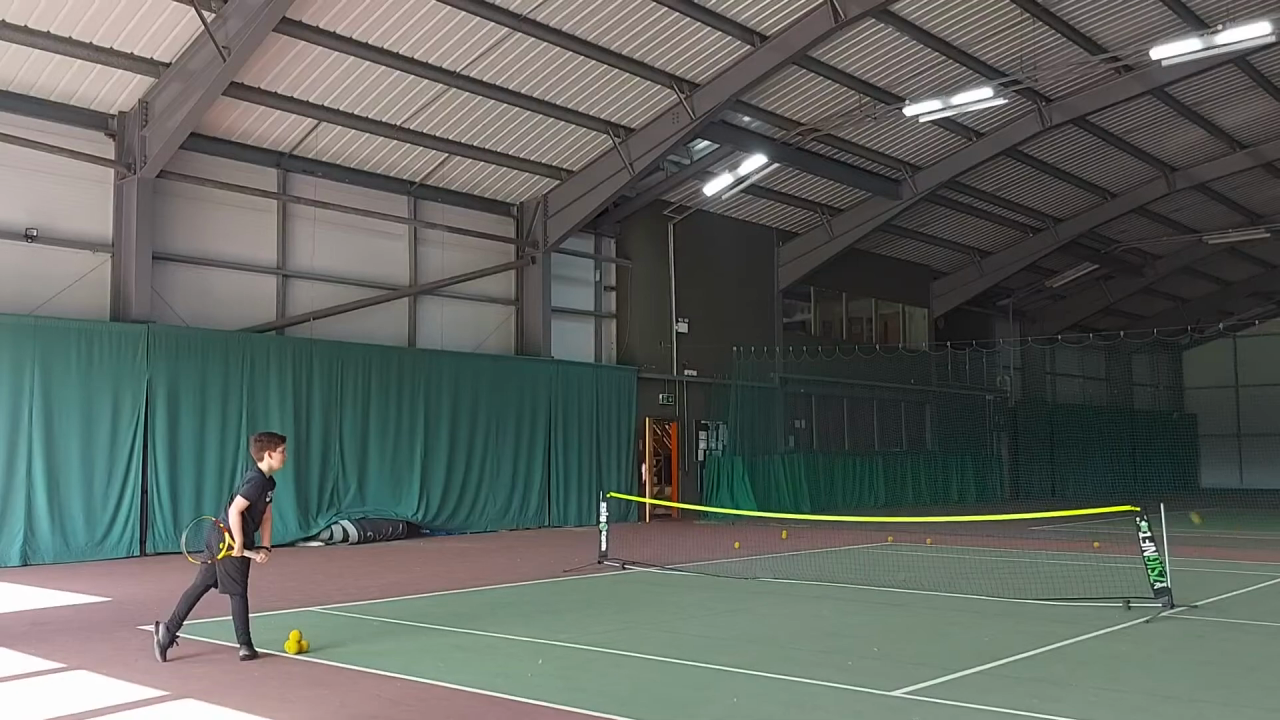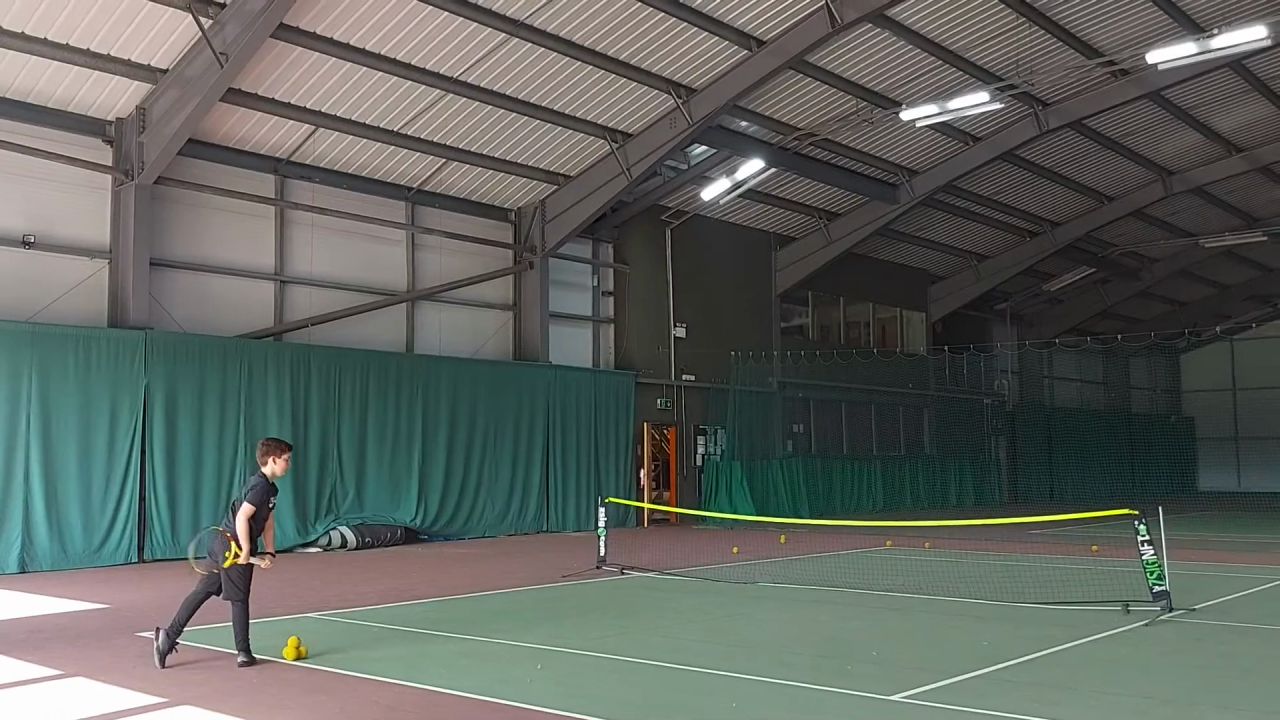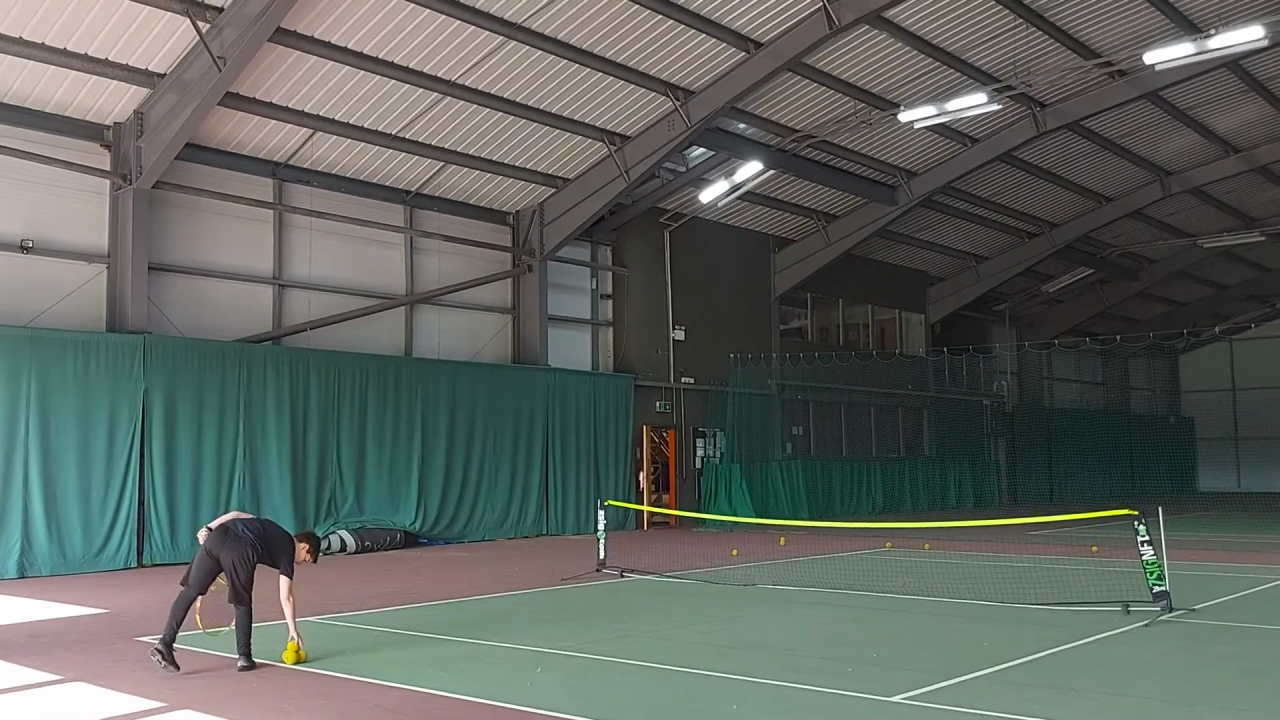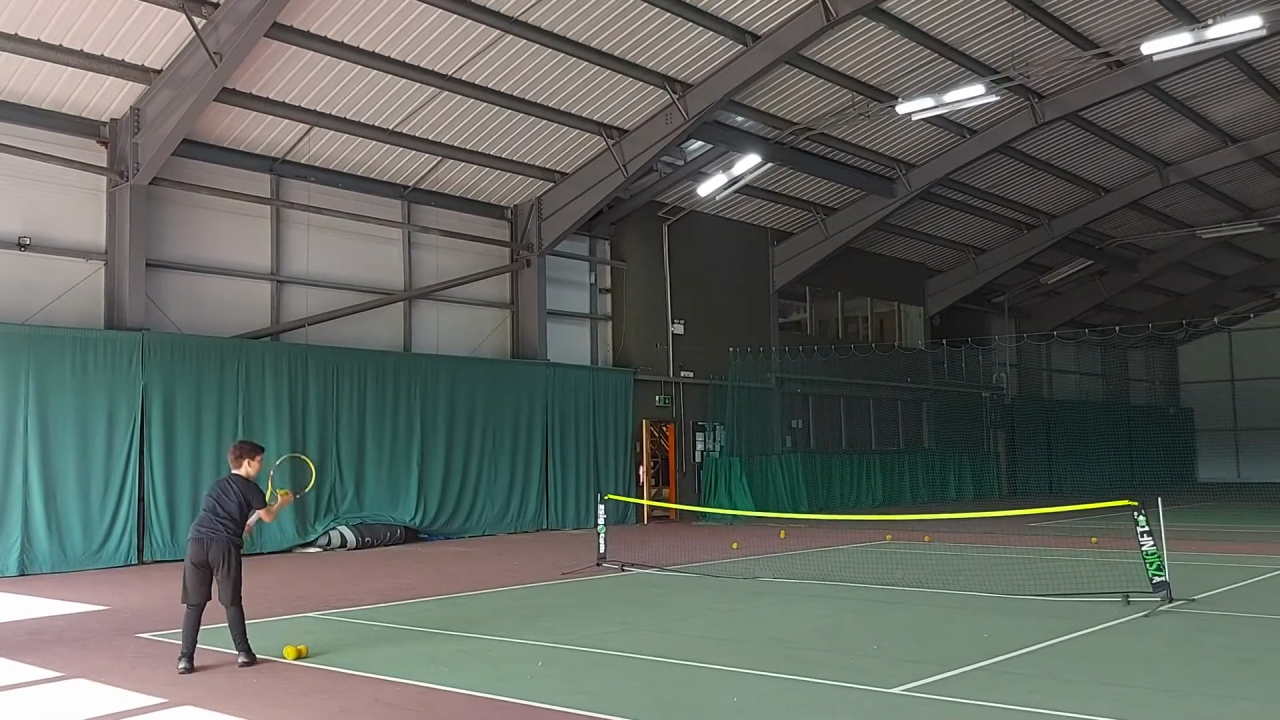
dt=1s
person 1, frame 1
left shoulder: (268, 482)
right shoulder: (256, 481)
left elbow: (266, 516)
right elbow: (234, 510)
left wrist: (265, 547)
right wrist: (239, 543)
right hip: (229, 540)
left knee: (200, 586)
right knee: (238, 593)
left ankle: (169, 630)
right ankle: (245, 646)
person 1, frame 2
left shoulder: (270, 488)
right shoulder: (262, 486)
left elbow: (267, 523)
right elbow: (241, 518)
left wrist: (269, 553)
right wrist: (246, 550)
left knee: (201, 592)
right knee: (239, 599)
left ankle: (168, 636)
right ankle: (243, 653)
person 1, frame 3
left shoulder: (268, 527)
right shoulder: (286, 552)
left elbow: (236, 514)
right elbow: (286, 598)
left wrist: (210, 527)
right wrist: (293, 630)
left hip: (218, 537)
right hip: (240, 550)
left knee: (190, 592)
right knee: (242, 604)
left ankle: (164, 644)
right ankle: (244, 657)
person 1, frame 4
left shoulder: (217, 484)
right shoulder: (251, 489)
right elbow: (267, 516)
right wrist: (281, 504)
left hip: (197, 542)
right hip: (225, 546)
left knee: (194, 604)
right knee: (232, 602)
left ankle: (185, 658)
right ankle: (243, 653)
